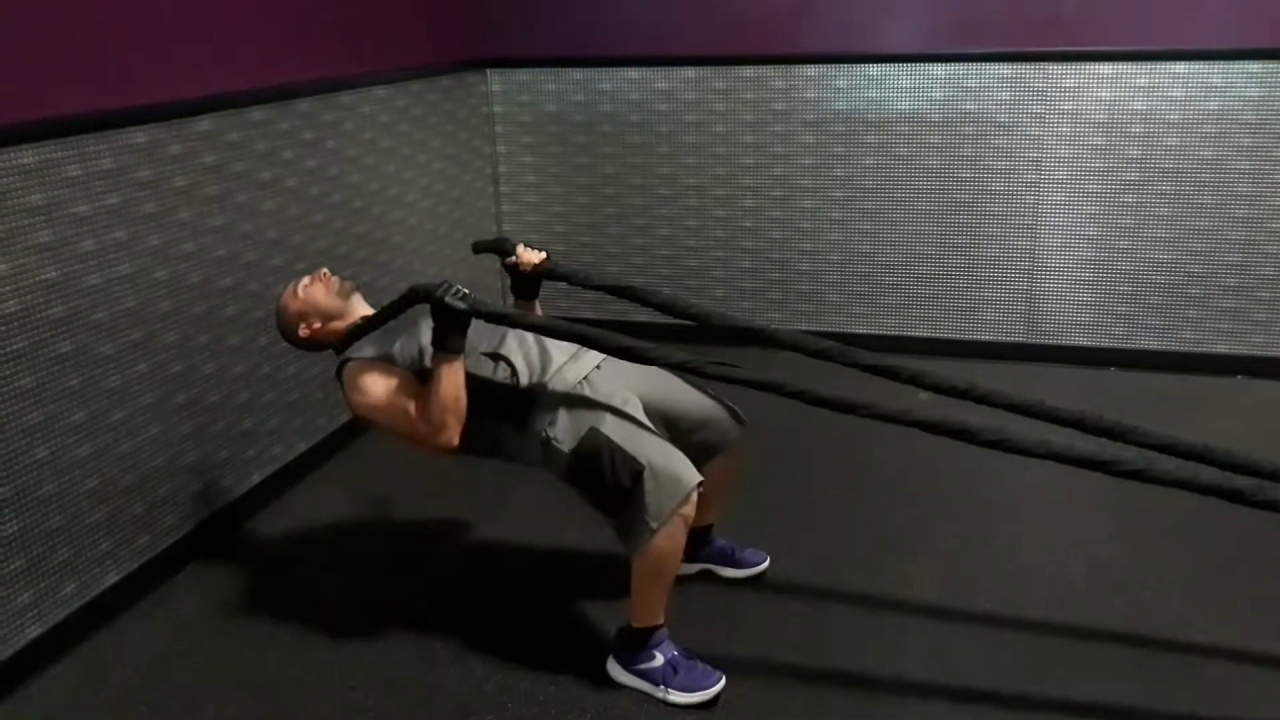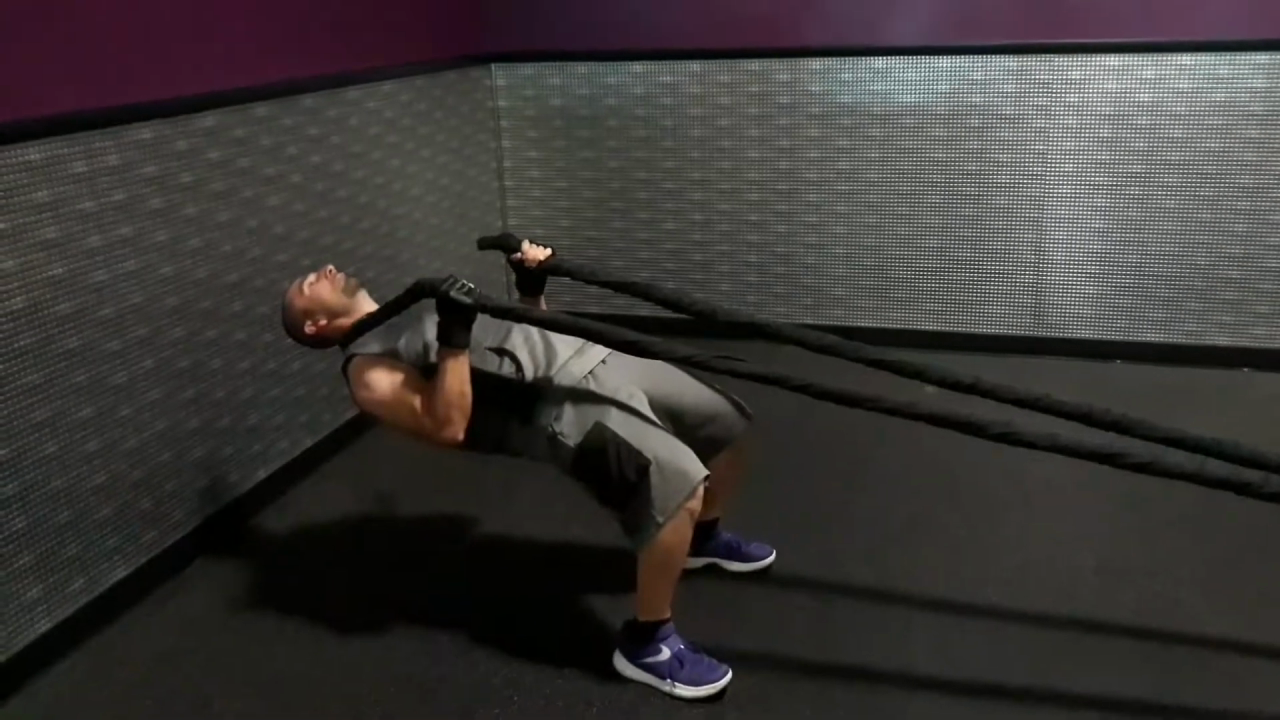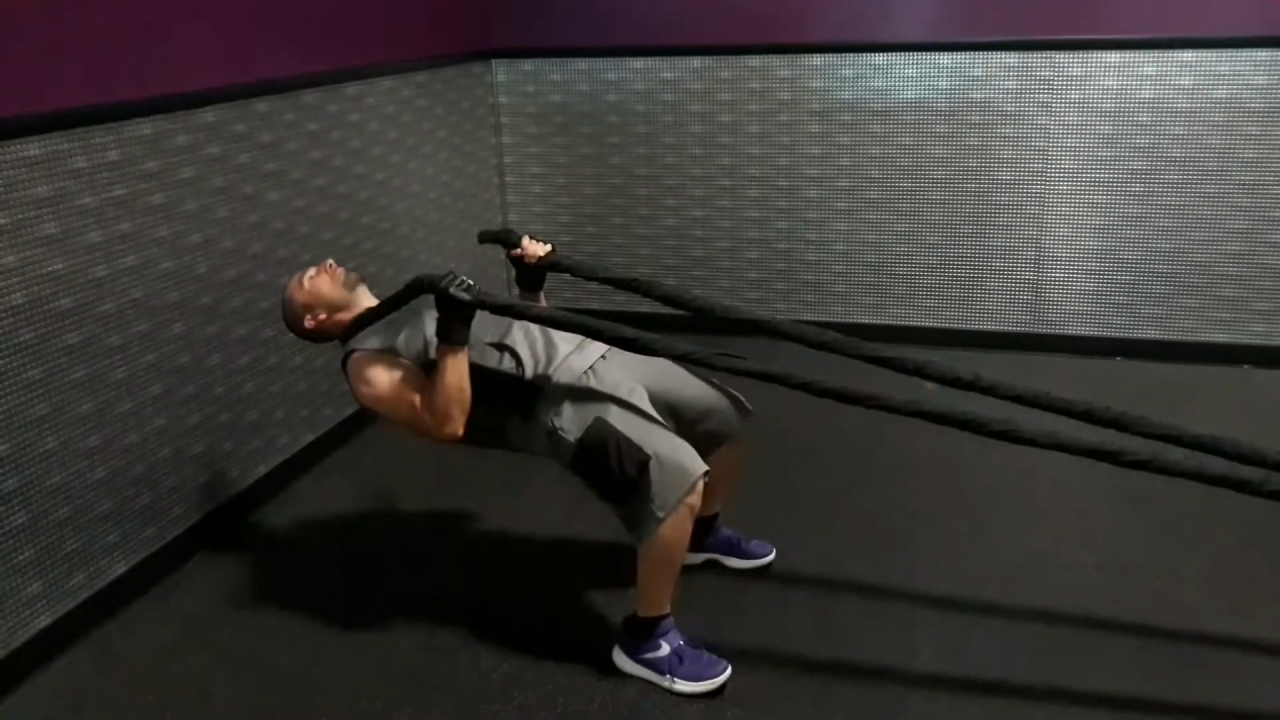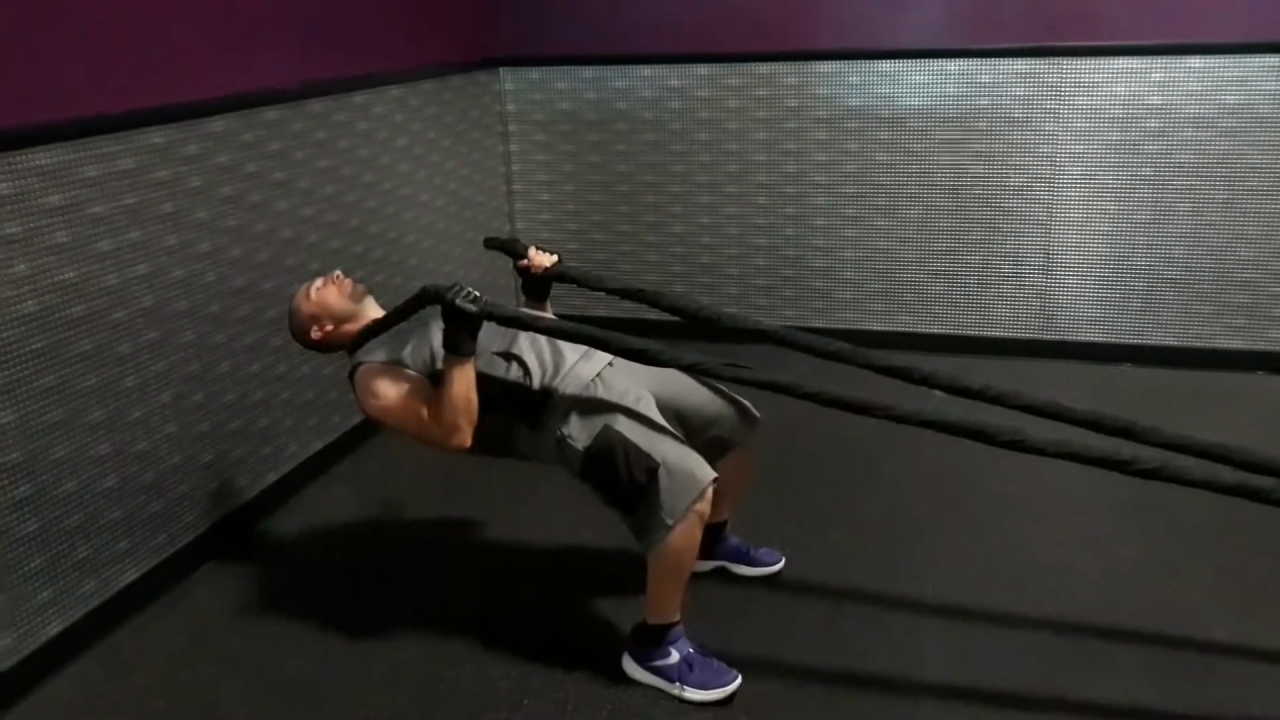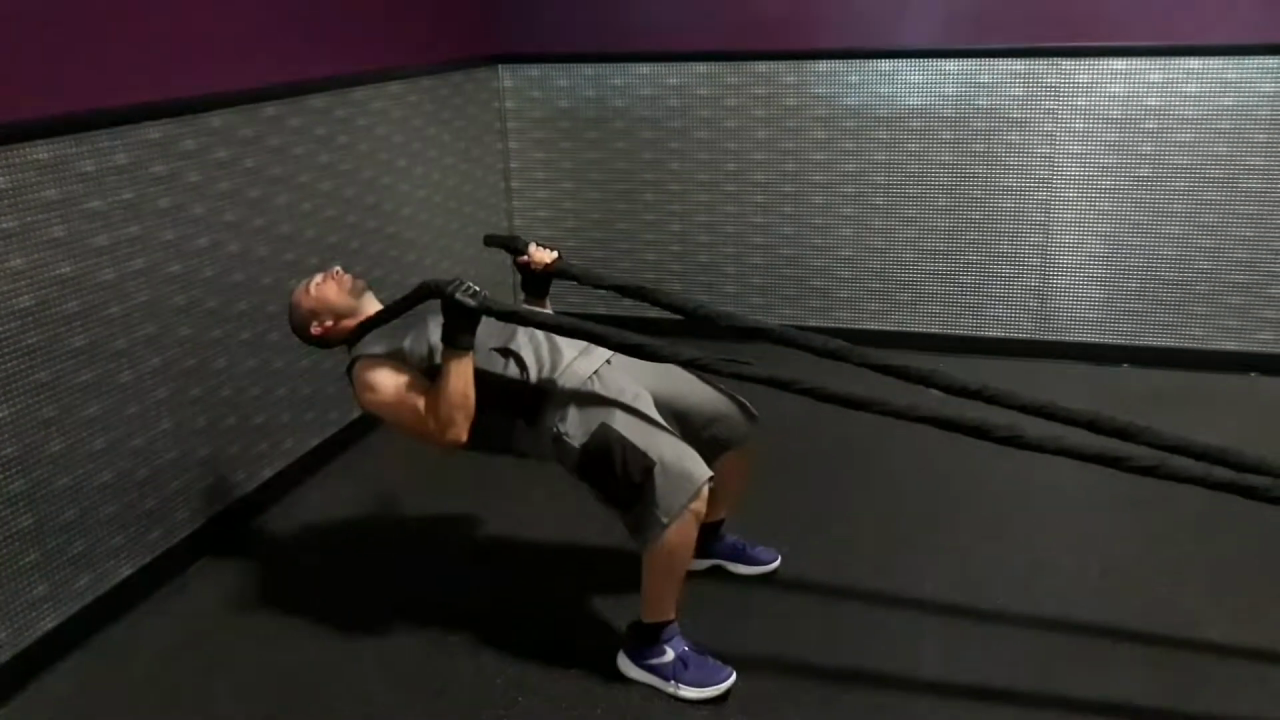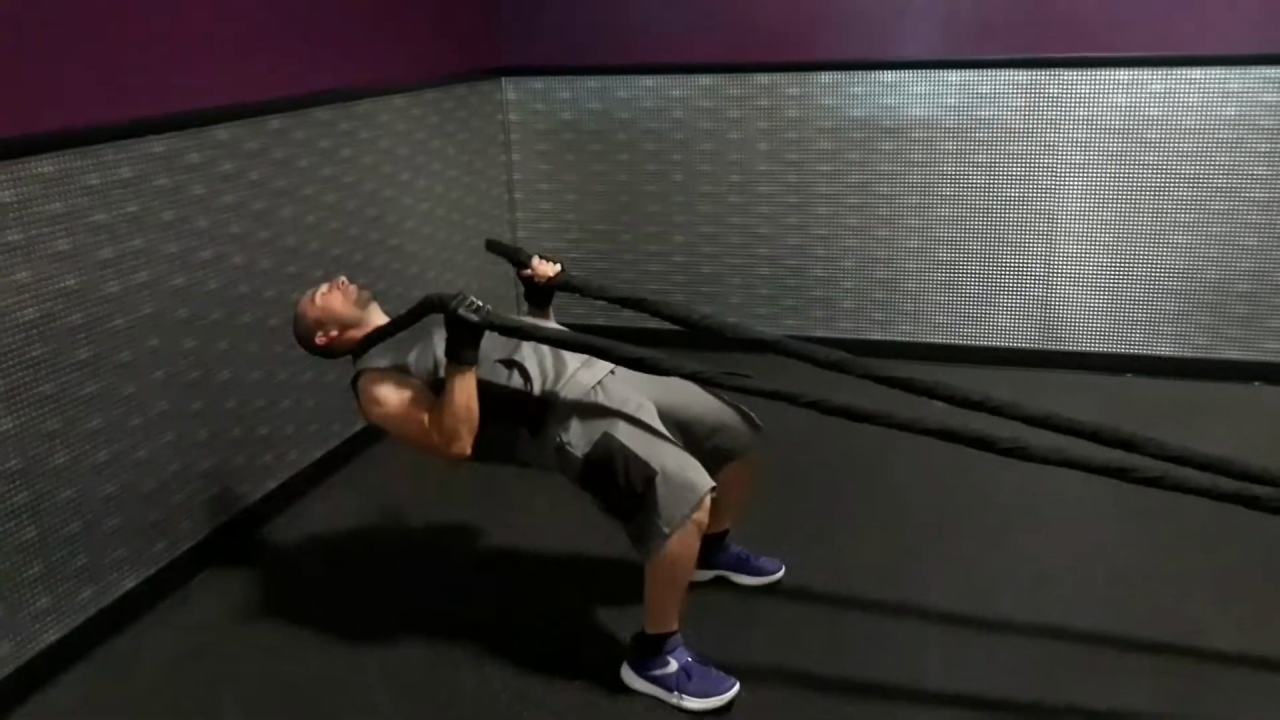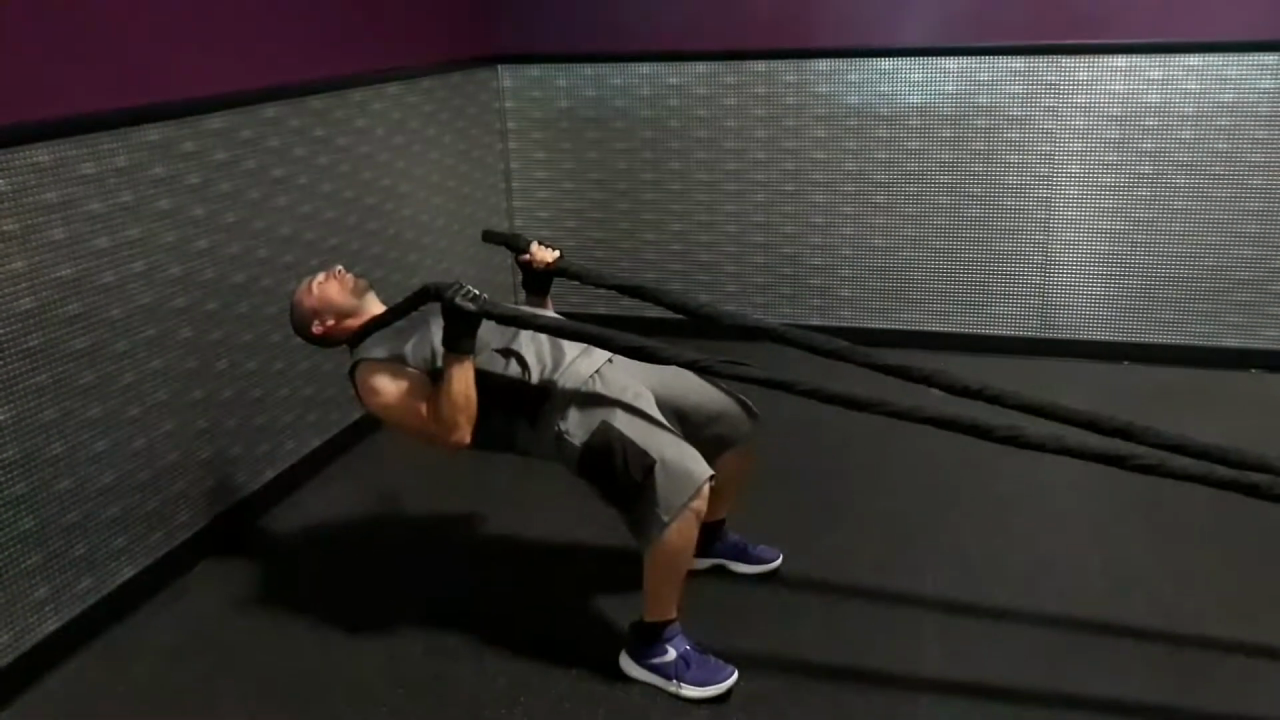
dt=0.4s
person 1, frame 1
left shoulder: (409, 320)
right shoulder: (363, 371)
right elbow: (443, 432)
left wrist: (526, 289)
right wrist: (449, 343)
right hip: (558, 408)
left knee: (722, 430)
right knee: (673, 489)
left ankle: (698, 543)
right ankle: (639, 649)
person 1, frame 2
left shoulder: (415, 317)
right shoulder: (367, 366)
right elbow: (448, 427)
left wrist: (531, 286)
right wrist: (454, 337)
right hip: (562, 403)
left knee: (728, 425)
right knee: (679, 483)
left ankle: (705, 537)
right ankle: (646, 643)
person 1, frame 3
left shoulder: (413, 311)
right shoulder: (367, 362)
right elbow: (447, 423)
left wrist: (530, 281)
right wrist: (453, 334)
right hip: (562, 398)
left knee: (726, 421)
right knee: (679, 479)
left ankle: (703, 533)
right ankle: (644, 638)
person 1, frame 4
left shoulder: (420, 322)
right shoulder: (374, 373)
right elbow: (455, 434)
left wrist: (537, 292)
right wrist: (459, 344)
right hip: (568, 403)
left knee: (734, 426)
right knee: (688, 487)
left ankle: (712, 541)
right ankle: (655, 646)
person 1, frame 5
left shoulder: (418, 317)
right shoulder: (372, 368)
right elbow: (451, 429)
left wrist: (536, 288)
right wrist: (459, 339)
right hip: (568, 402)
left knee: (734, 425)
right knee: (685, 486)
left ankle: (709, 539)
right ankle: (650, 645)
person 1, frame 6
left shoulder: (421, 331)
right shoulder: (377, 379)
right elbow: (455, 442)
left wrist: (539, 298)
right wrist: (460, 353)
right hip: (571, 411)
left knee: (737, 435)
right knee: (686, 496)
left ankle: (712, 550)
right ankle: (655, 655)
person 1, frame 7
left shoulder: (422, 318)
right shoulder: (375, 368)
right elbow: (454, 431)
left wrist: (537, 286)
right wrist: (459, 342)
right hip: (568, 401)
left knee: (734, 424)
right knee: (685, 484)
left ankle: (710, 539)
right ankle: (653, 644)
